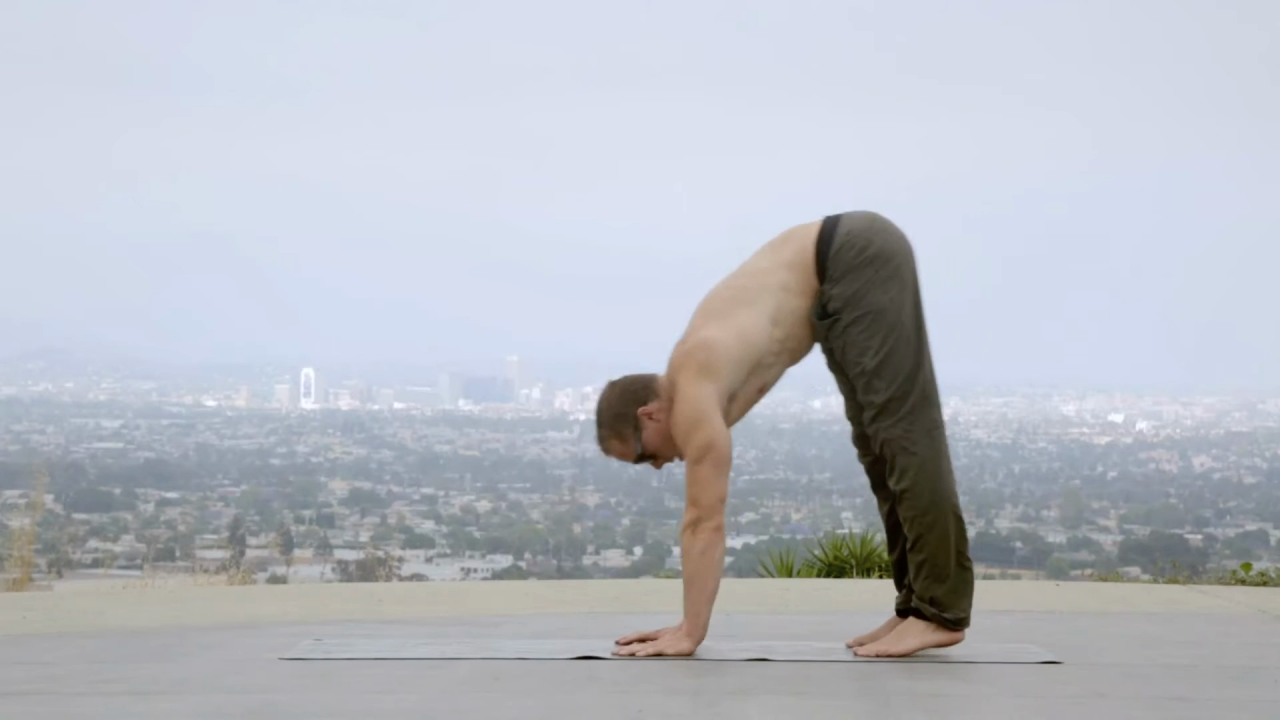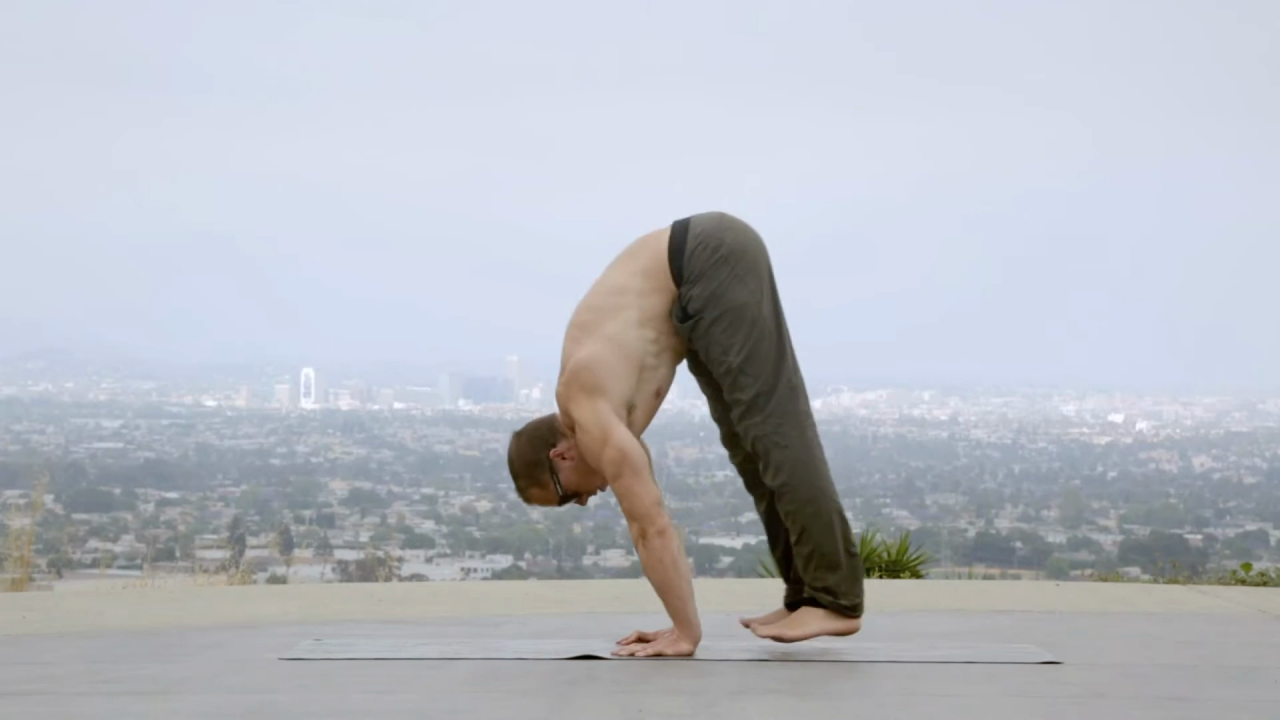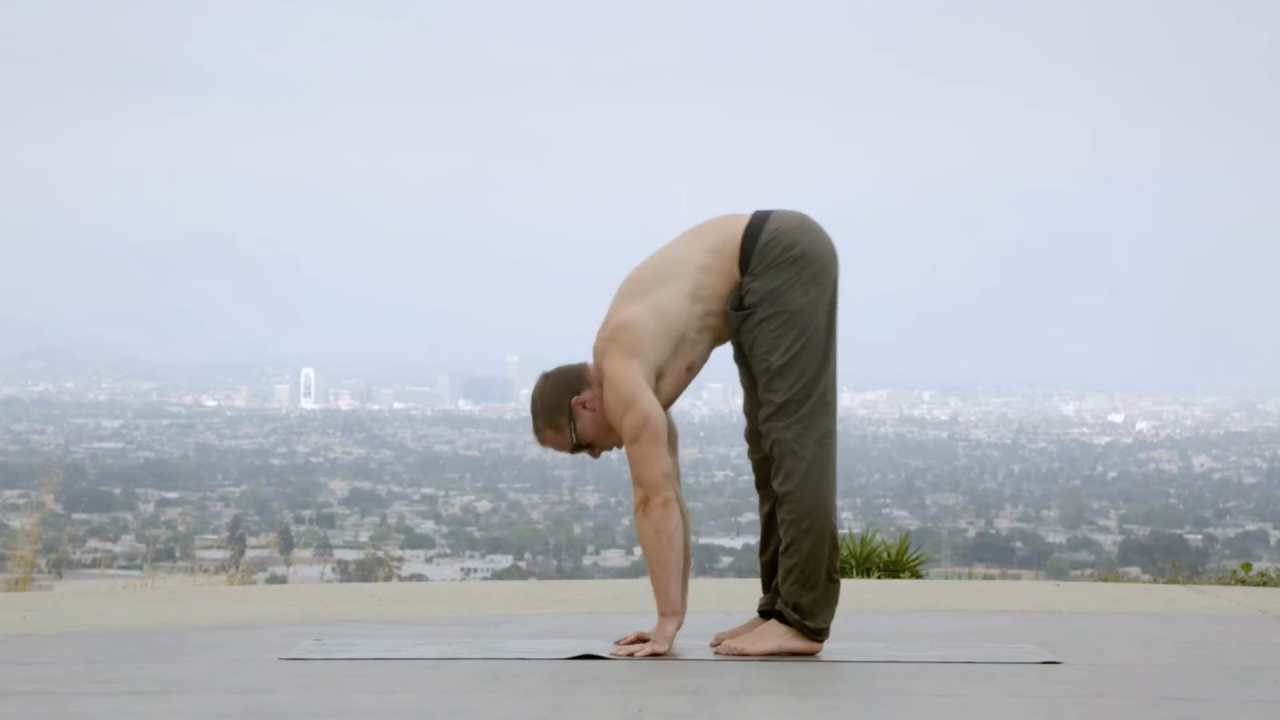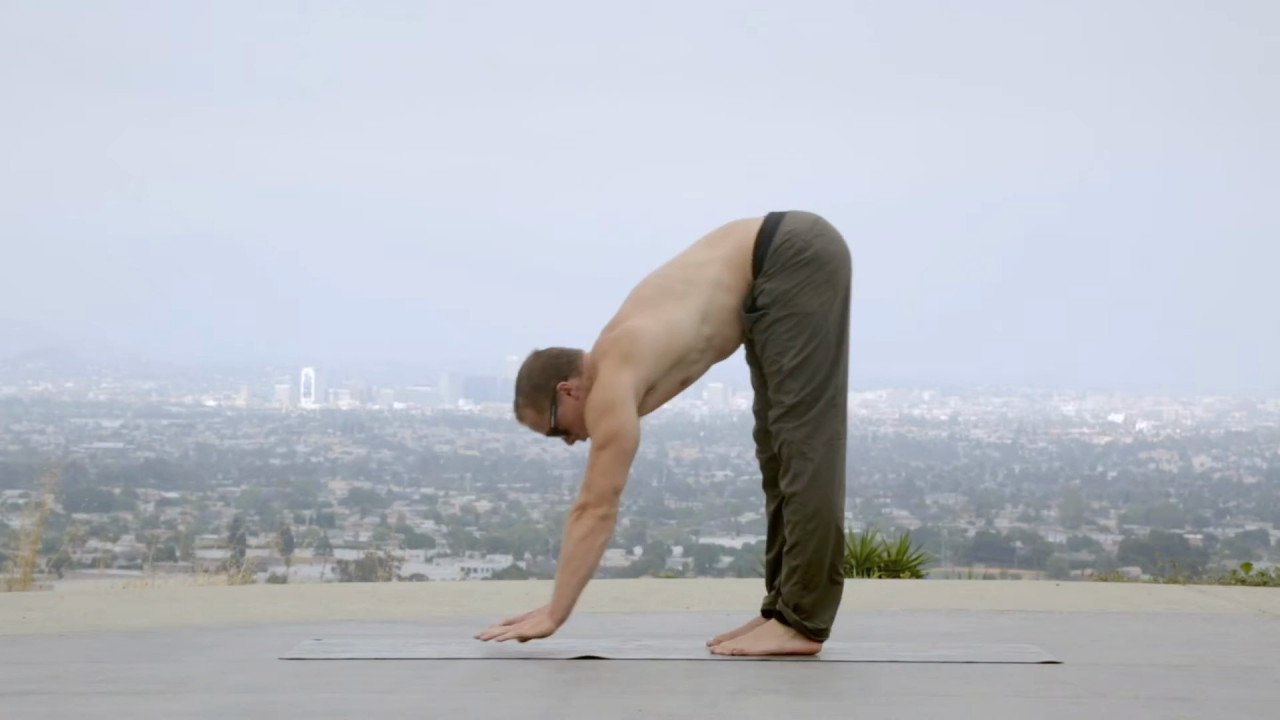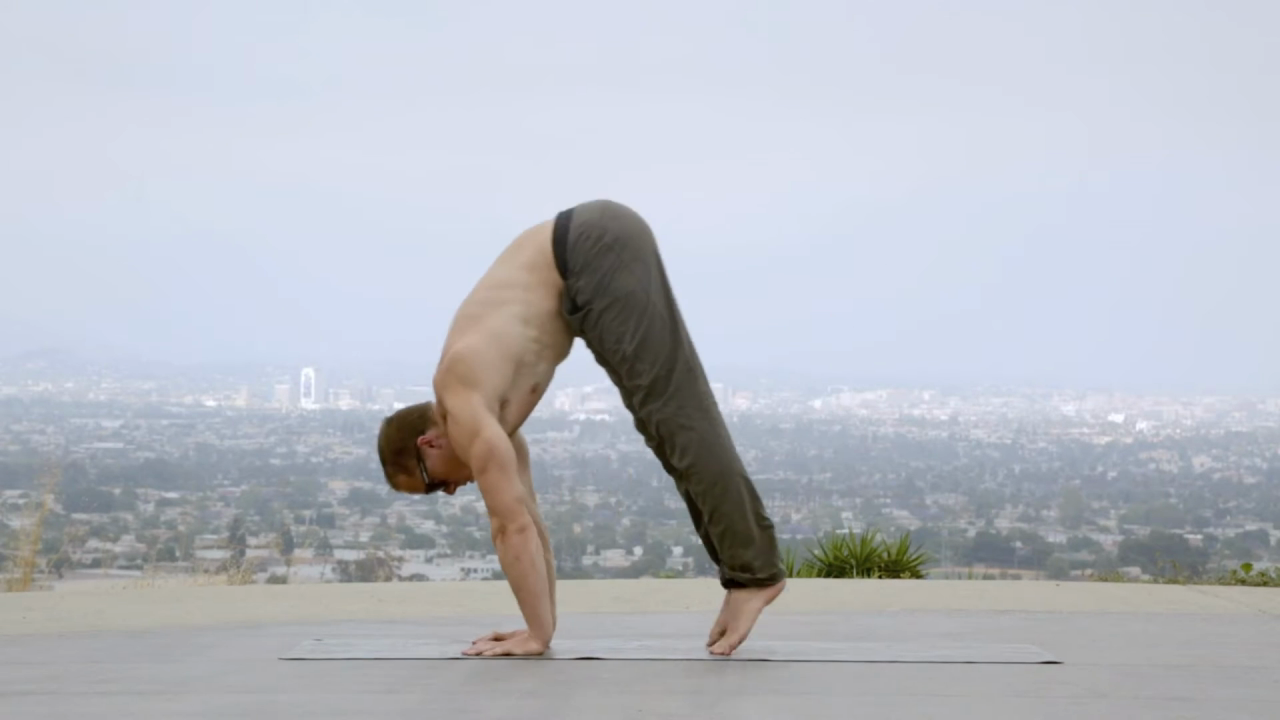
dt=0.3s
person 1, frame 1
left shoulder: (692, 400)
right shoulder: (699, 393)
left elbow: (705, 521)
right elbow: (705, 515)
left wrist: (690, 631)
right wrist: (690, 628)
left hip: (859, 258)
right hip: (847, 265)
left knee: (901, 435)
right knee: (880, 437)
left ankle: (937, 612)
right ankle: (923, 604)
person 1, frame 2
left shoulder: (591, 420)
right shoulder: (605, 413)
left elbow: (653, 529)
right elbow: (653, 524)
left wrist: (686, 632)
right wrist: (683, 624)
left hip: (712, 258)
right hip: (709, 263)
left knee: (772, 431)
right knee: (747, 438)
left ankle: (834, 599)
right ankle: (816, 594)
person 1, frame 3
left shoulder: (620, 381)
right shoulder: (637, 380)
left elbow: (656, 501)
right elbow: (668, 497)
left wrist: (669, 619)
right wrist: (676, 608)
left hip: (783, 255)
right hip: (779, 262)
left knee: (794, 438)
right knee: (772, 440)
left ankle: (802, 618)
right ankle: (784, 609)
person 1, frame 4
left shoulder: (612, 384)
right shoulder: (617, 380)
left elbow: (595, 508)
right elbow: (599, 507)
left wrist: (552, 613)
right wrist: (554, 608)
left hip: (795, 257)
right hip: (784, 263)
left knee: (802, 439)
right knee: (780, 442)
left ankle: (803, 617)
right ankle: (788, 606)
person 1, frame 5
left shoulder: (463, 411)
right shoulder: (491, 415)
left elbow: (513, 525)
right elbow: (524, 521)
left wrist: (539, 633)
right wrist: (541, 625)
left hip: (600, 244)
right hip: (601, 249)
left knee: (673, 417)
right knee: (665, 419)
left ankle: (753, 572)
right ankle: (745, 571)
